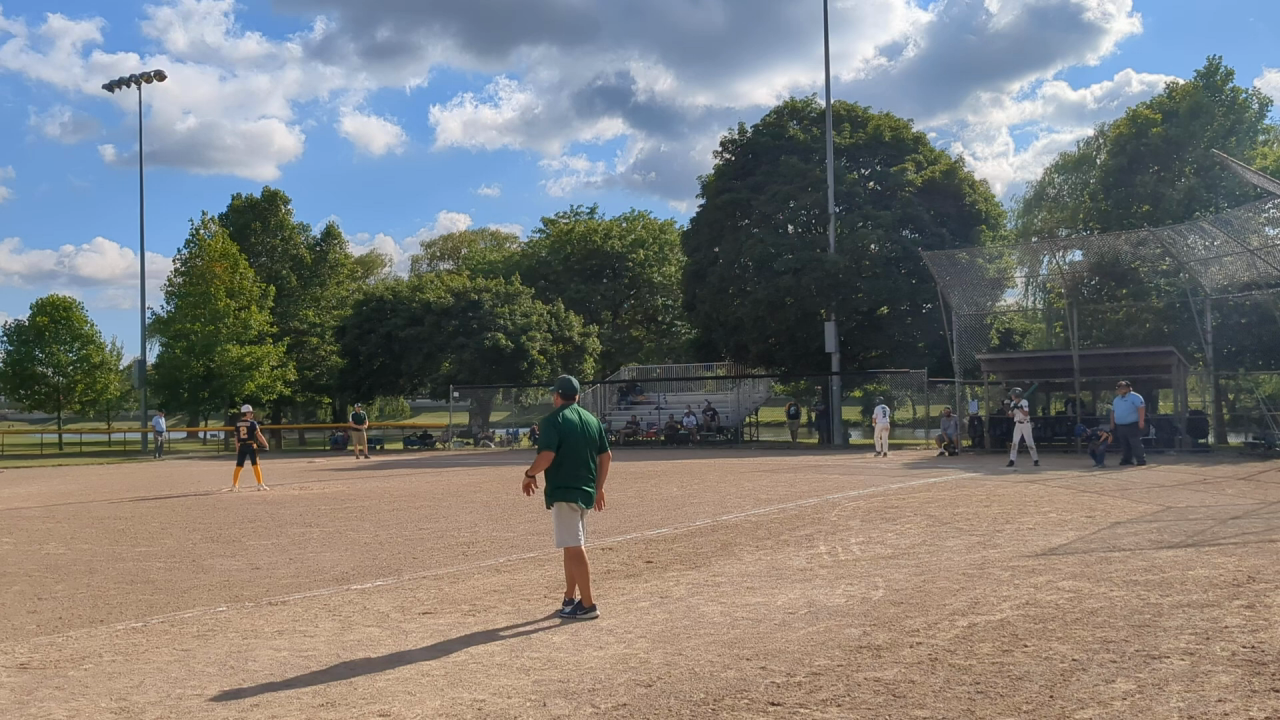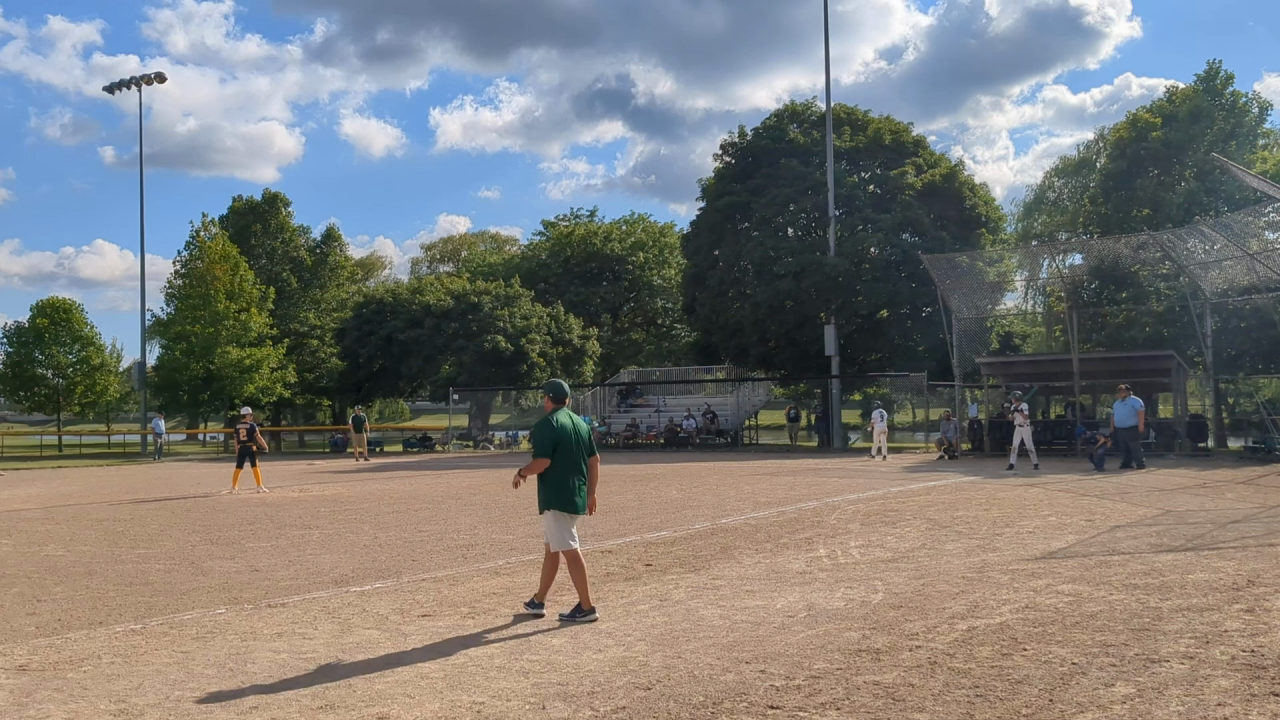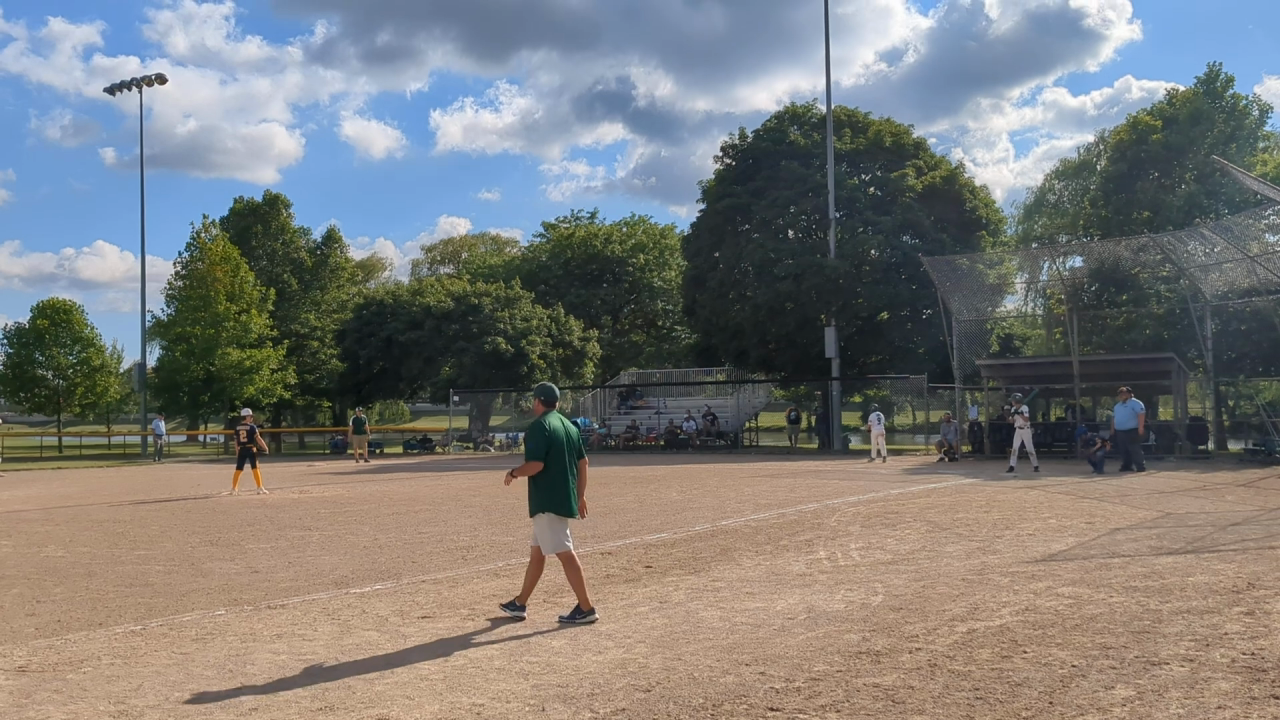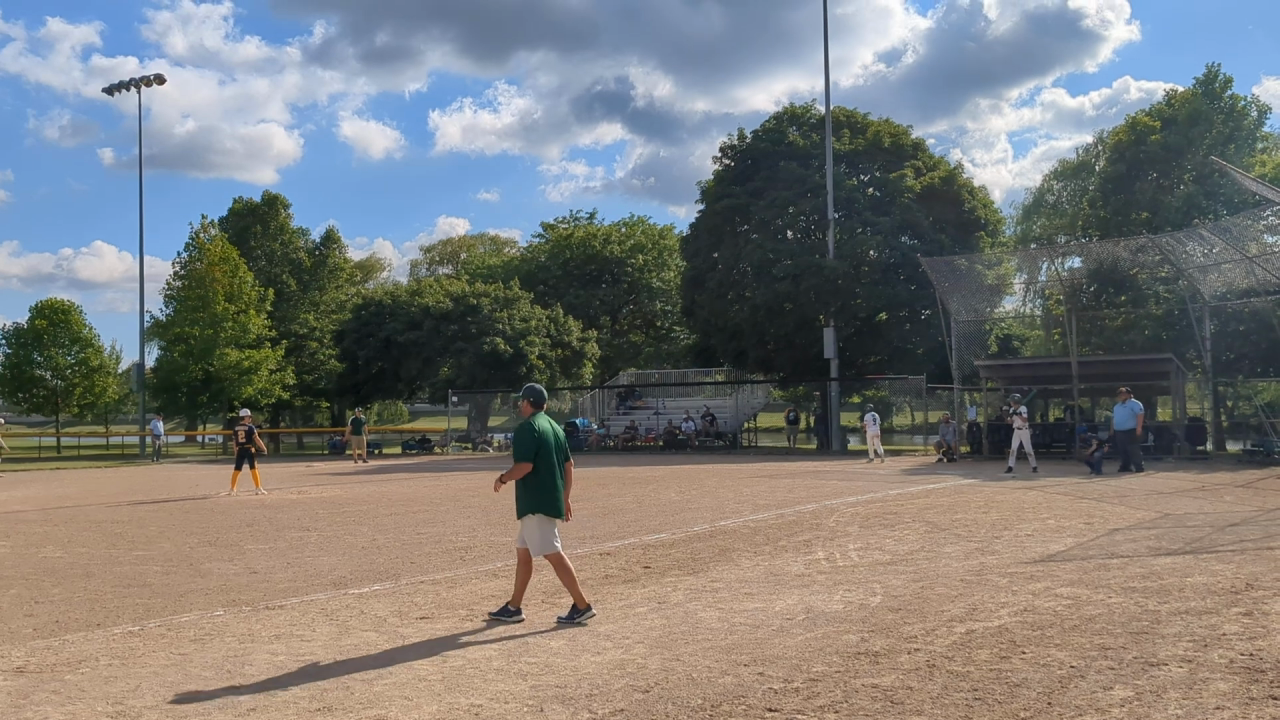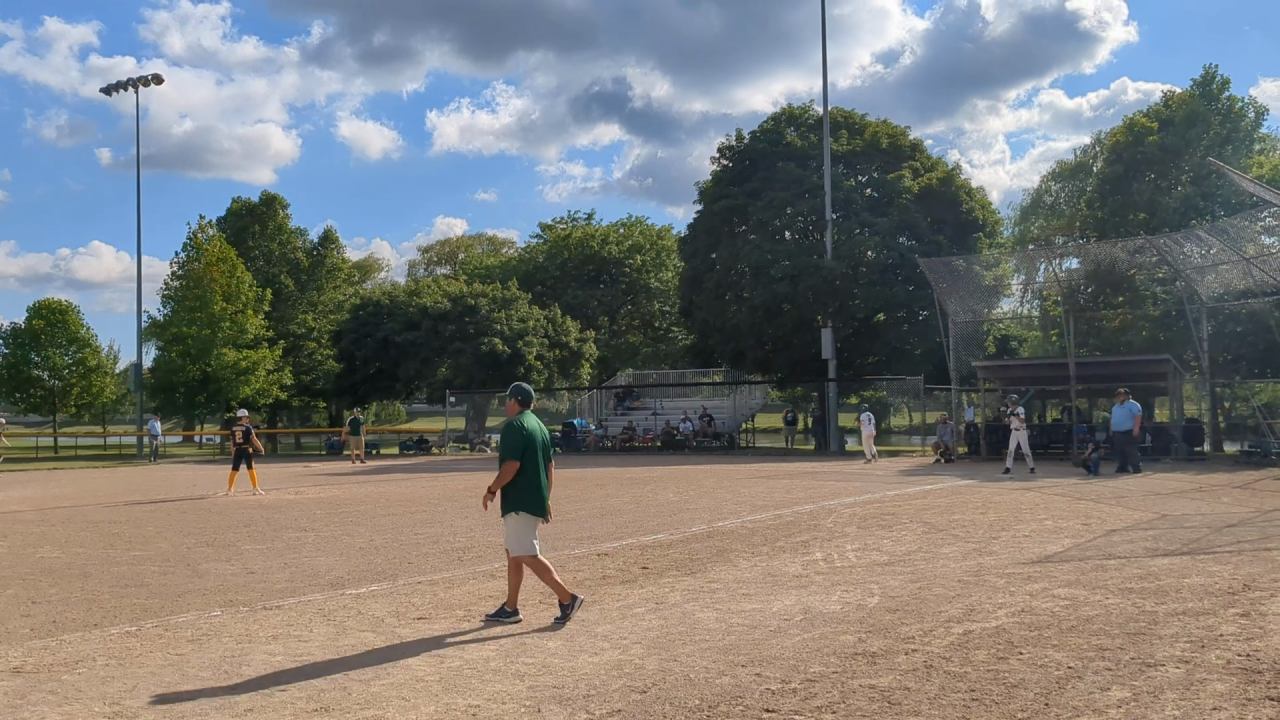
dt=0.1s
person 1, frame 1
left shoulder: (553, 420)
right shoulder: (592, 419)
left elbow: (546, 456)
right elbow: (605, 457)
left wrist: (530, 475)
right wrist: (599, 489)
left hip: (563, 494)
right hip: (586, 492)
left knee: (573, 548)
right knee: (569, 545)
left ankle: (587, 605)
right ankle: (570, 599)
person 1, frame 2
left shoulder: (546, 424)
right shoulder: (580, 423)
left elbow: (542, 462)
right elbow: (594, 460)
left wrist: (521, 473)
right wrist: (591, 492)
left hip: (556, 498)
right hip: (576, 496)
left knee: (570, 551)
right knee: (551, 549)
left ankle: (586, 607)
right ankle: (538, 601)
person 1, frame 3
left shoulder: (538, 427)
right shoulder: (568, 426)
left elbow: (535, 465)
right elbow: (582, 462)
left wrist: (513, 473)
right wrist: (580, 496)
left hip: (547, 502)
right hip: (565, 499)
left knee: (564, 553)
right knee: (537, 551)
left ankle: (586, 607)
right ankle: (520, 603)
person 1, frame 4
left shoulder: (527, 428)
right shoulder: (554, 427)
left elbow: (524, 466)
right elbow: (568, 465)
left wrist: (503, 478)
right wrist: (565, 498)
left hip: (536, 503)
right hip: (551, 501)
left knee: (554, 555)
right knee: (524, 553)
left ankle: (582, 605)
right ankle: (513, 608)
person 1, frame 5
left shoulder: (514, 426)
right shoulder: (539, 426)
left elbow: (511, 466)
right elbow: (550, 465)
left wrist: (492, 490)
right wrist: (545, 499)
left hip: (520, 502)
right hip: (536, 501)
left knee: (528, 556)
right knee: (515, 554)
left ankle: (568, 598)
right ankle: (510, 608)
